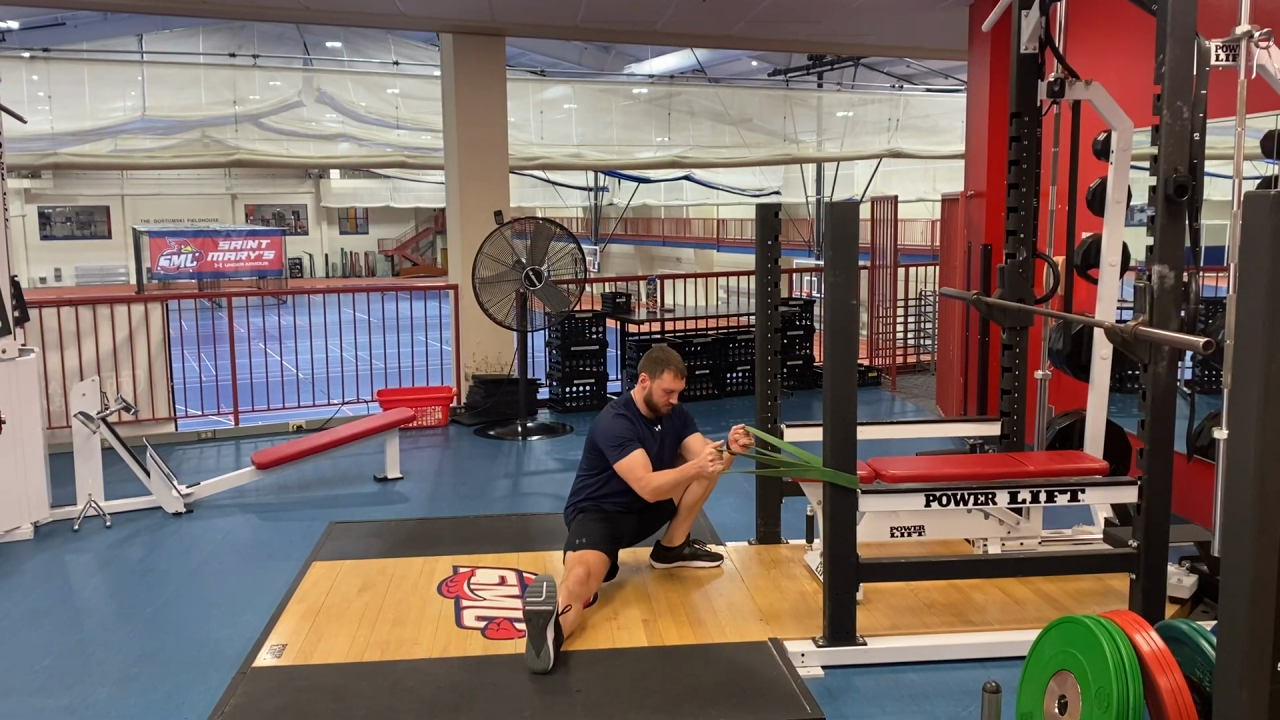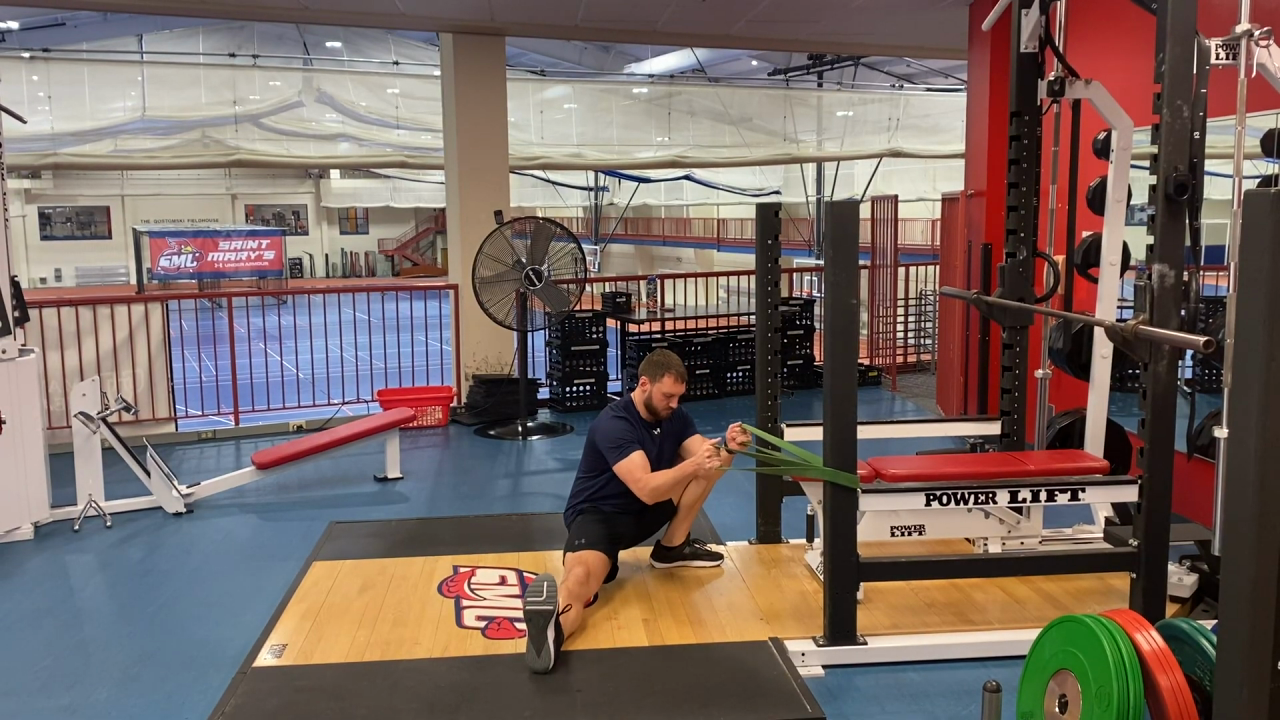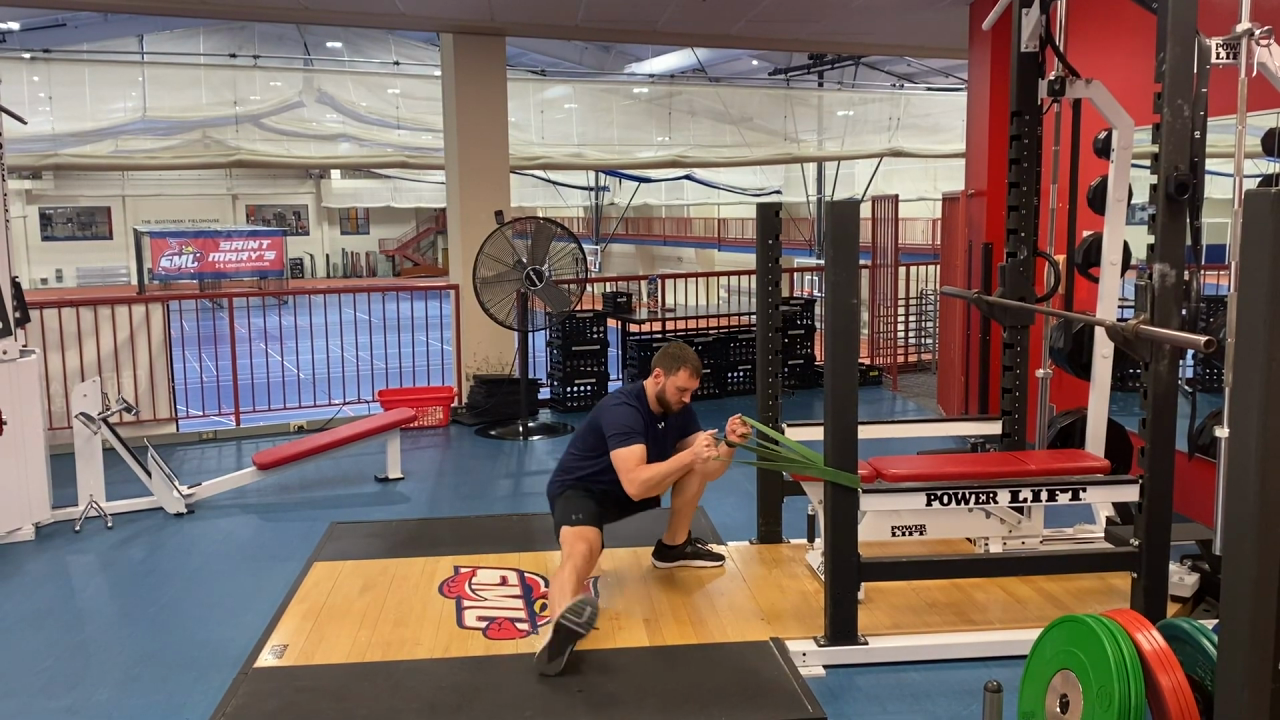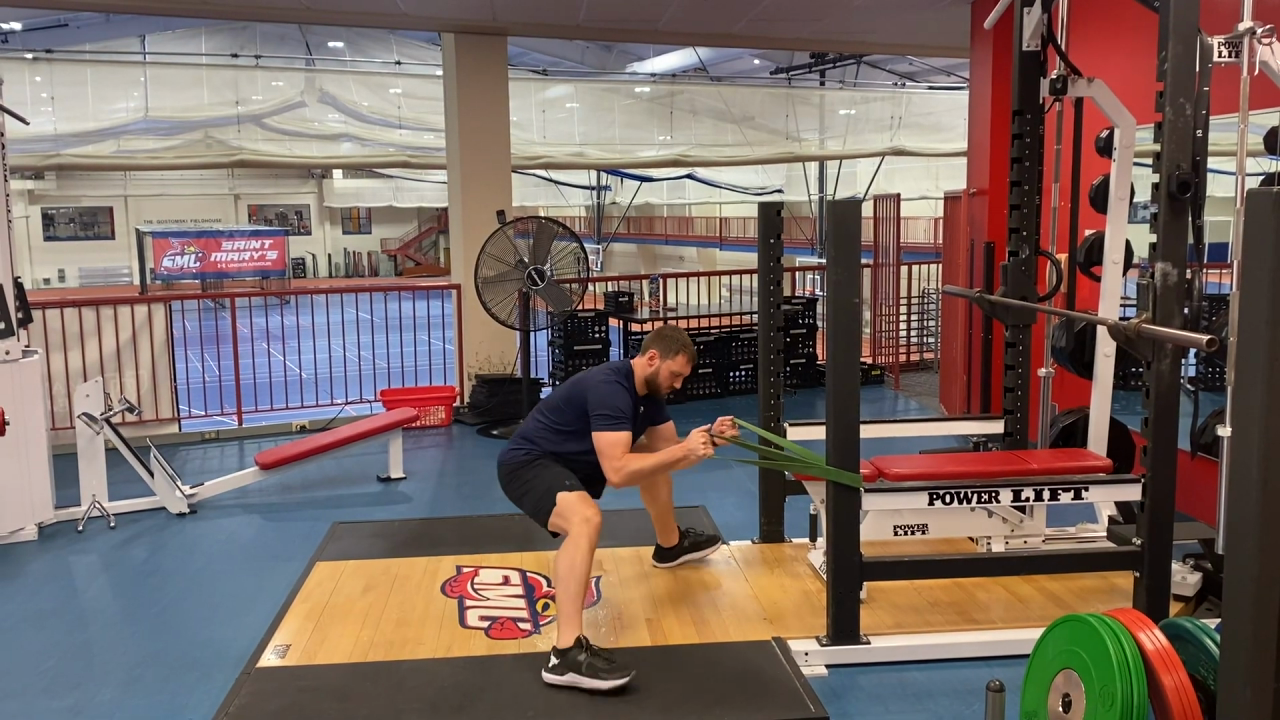
dt=0.4s
person 1, frame 1
left shoulder: (675, 414)
right shoulder: (614, 423)
left elbow: (703, 463)
right elbow: (648, 487)
left wrist: (729, 450)
right wrist: (697, 467)
left hip: (644, 510)
right hip: (598, 513)
left knee: (707, 468)
right knee: (581, 576)
left ankle: (673, 548)
person 1, frame 2
left shoulder: (674, 416)
right shoulder: (613, 424)
left elbow: (704, 466)
right elbow: (647, 489)
left wrist: (727, 449)
right wrist: (694, 464)
left hip: (644, 512)
right hip: (598, 514)
left knee: (708, 468)
right knee: (581, 576)
left ankle: (672, 547)
right ankle: (551, 628)
person 1, frame 3
left shoulder: (678, 409)
right shoulder: (621, 409)
left elbow: (706, 468)
right elbow: (635, 485)
left wrist: (728, 444)
right wrist: (689, 455)
left hip: (625, 491)
right hip: (578, 490)
left knee: (701, 465)
right knee: (581, 550)
left ankle: (673, 545)
right ankle: (561, 629)
person 1, frame 4
left shoulder: (650, 390)
right shoulder: (609, 387)
left elbow: (668, 451)
right elbow: (617, 472)
left wrist: (708, 440)
right wrist: (683, 450)
left hip: (574, 462)
right hip: (528, 463)
left knee: (655, 457)
right knee: (586, 520)
left ankle: (670, 544)
right ankle: (567, 653)
